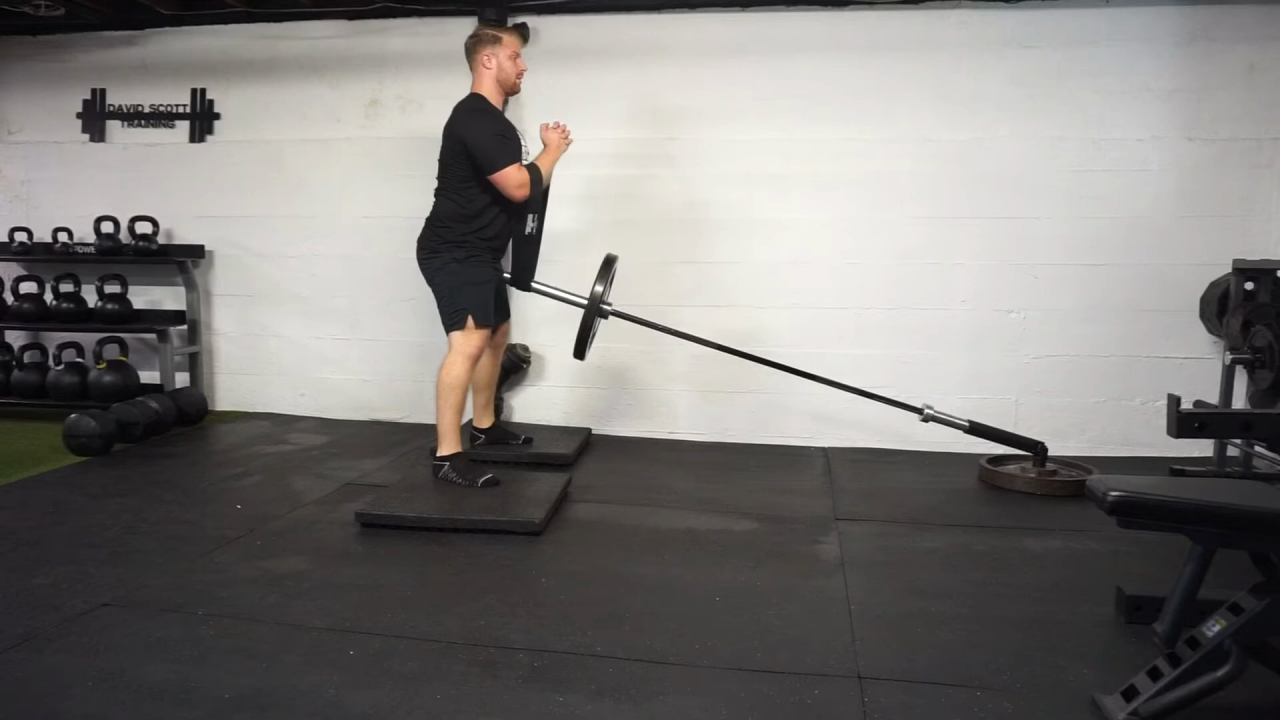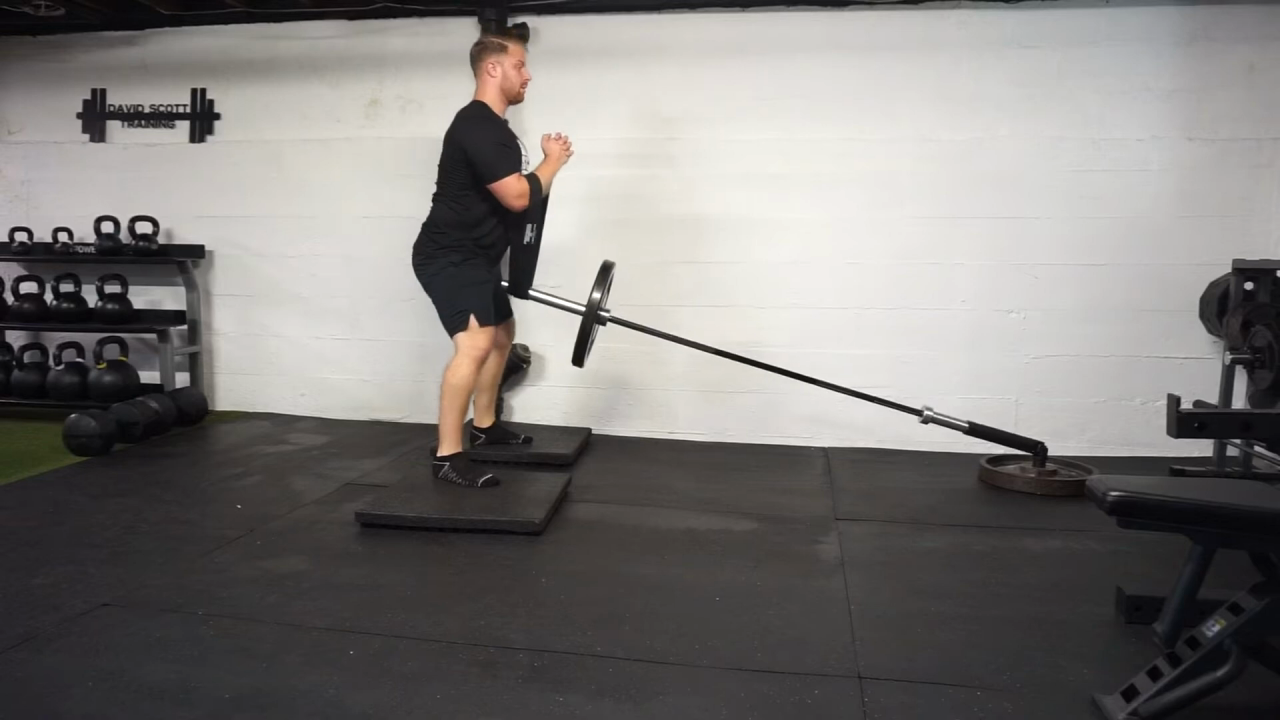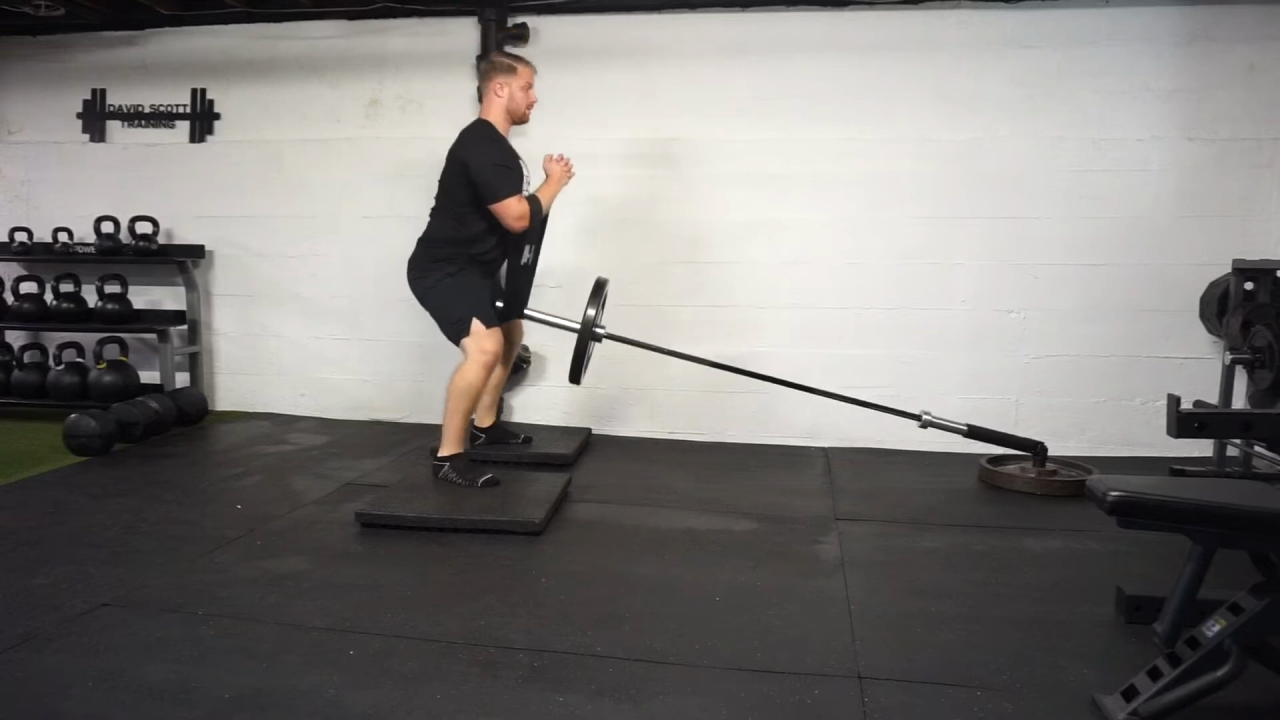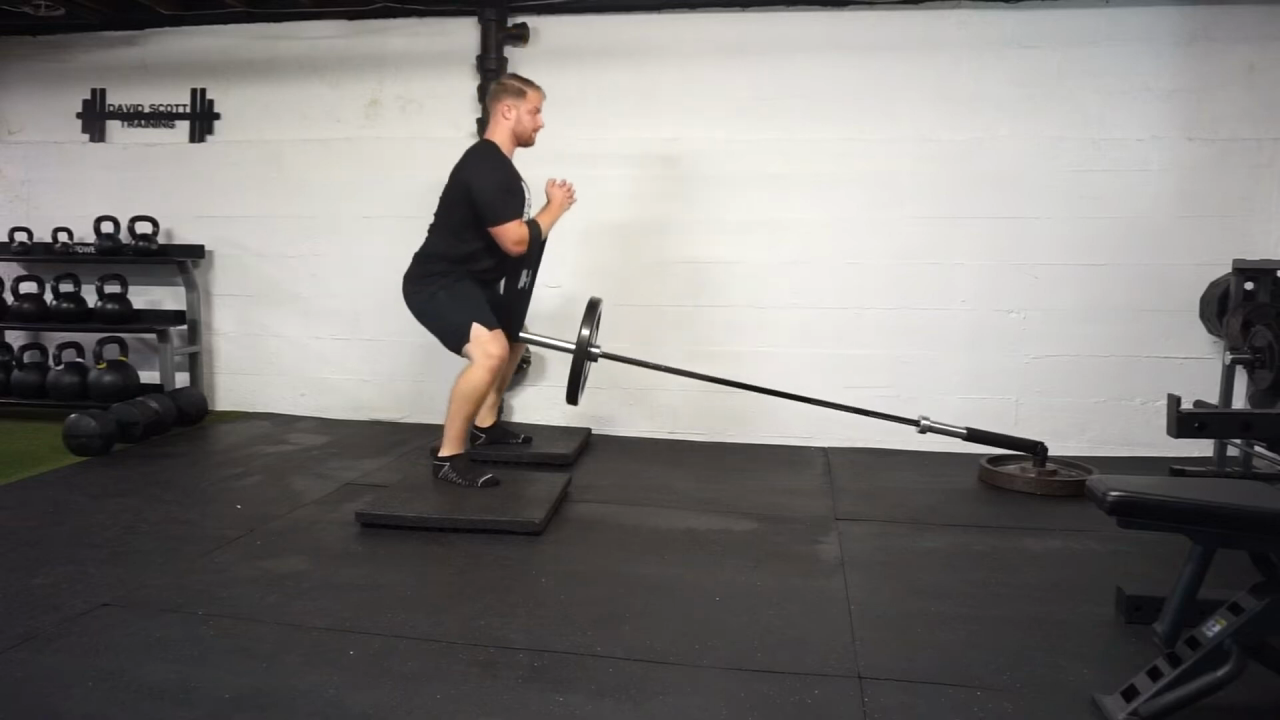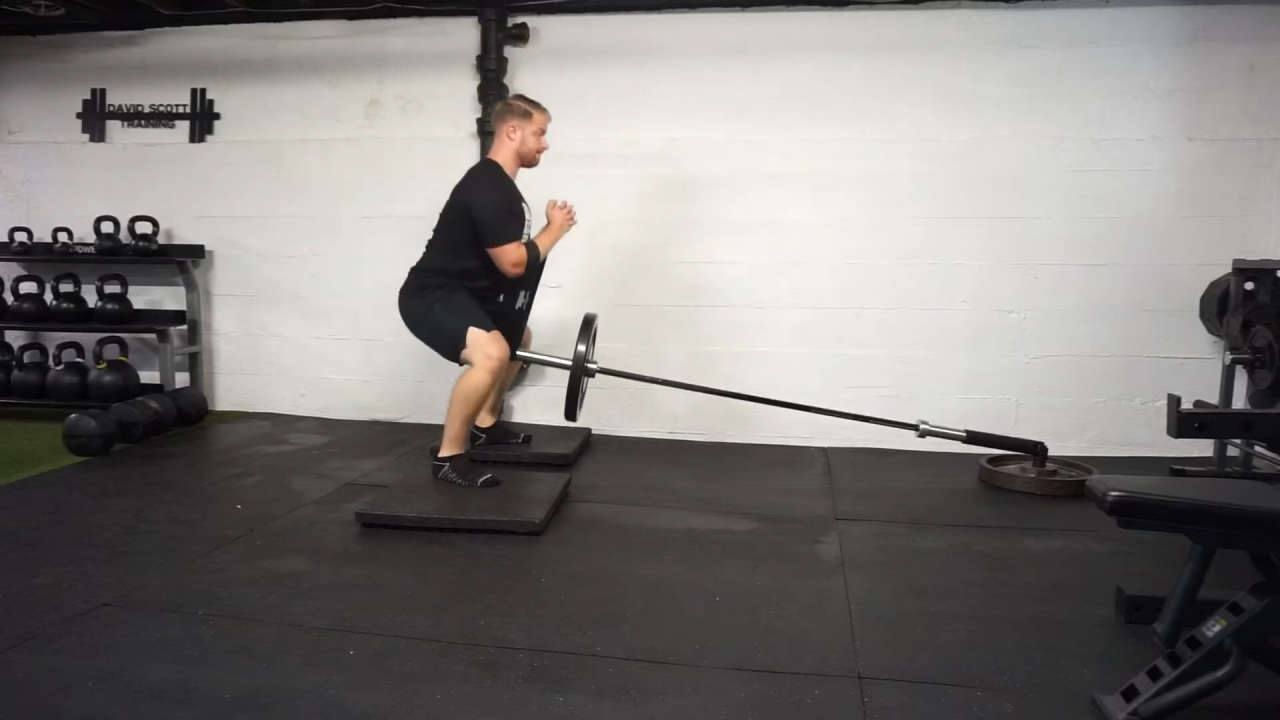
dt=0.2s
person 1, frame 1
left shoulder: (489, 117)
right shoulder: (475, 118)
right elbow: (519, 186)
right wrist: (553, 149)
left hip: (478, 251)
right hip: (456, 252)
left knee: (495, 335)
right knee: (468, 343)
left ankle: (484, 427)
right ankle: (448, 456)
person 1, frame 2
left shoulder: (491, 124)
right shoulder: (477, 126)
left elbow: (512, 193)
right elbow: (518, 196)
right wrist: (554, 159)
left hip: (475, 255)
right hip: (451, 256)
left knee: (500, 335)
right knee: (475, 343)
left ankle: (485, 426)
right ankle: (448, 456)
person 1, frame 3
left shoulder: (493, 142)
right shoulder: (481, 146)
left elbow: (513, 213)
right elbow: (517, 218)
right wrist: (555, 180)
left hip: (472, 265)
right hip: (443, 268)
left knee: (509, 335)
right knee: (485, 347)
left ankle: (485, 425)
right ankle: (449, 456)
person 1, frame 4
left shoulder: (496, 163)
right shoulder: (486, 168)
left elbow: (512, 235)
right elbow: (516, 241)
right wrist: (557, 206)
left hip: (469, 278)
right hip: (437, 282)
left knee: (513, 337)
right knee: (490, 350)
left ankle: (485, 425)
right ankle: (449, 456)
person 1, frame 5
left shoulder: (499, 183)
right shoulder: (488, 189)
left elbow: (511, 258)
right elbow: (514, 263)
right wrist: (556, 228)
left hip: (465, 291)
right hip: (431, 296)
left knee: (517, 339)
right knee: (491, 353)
left ankle: (485, 425)
right ankle: (449, 457)
